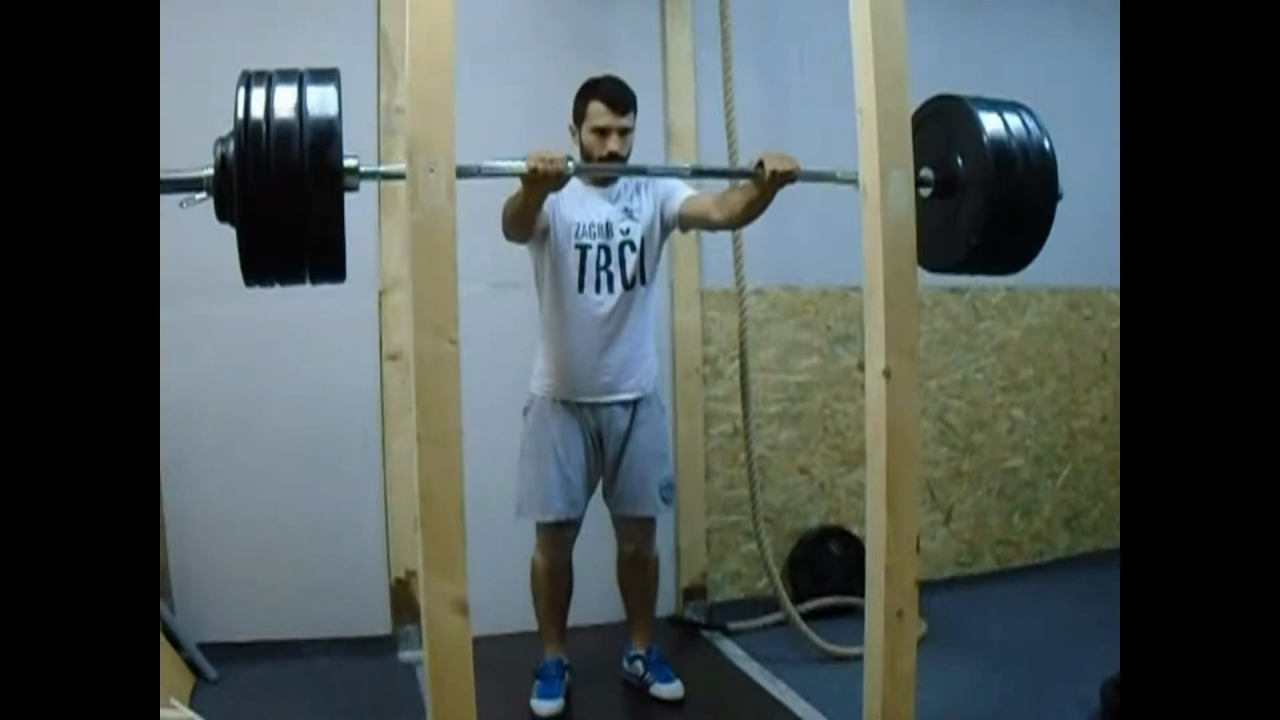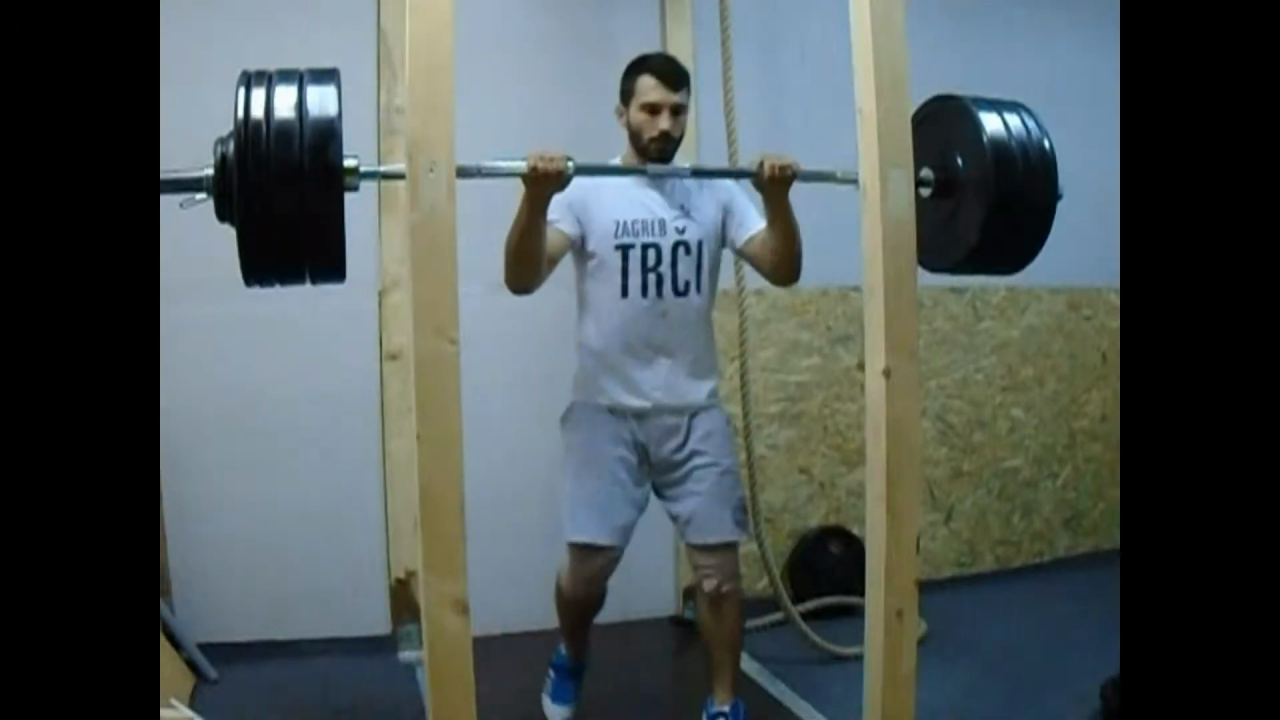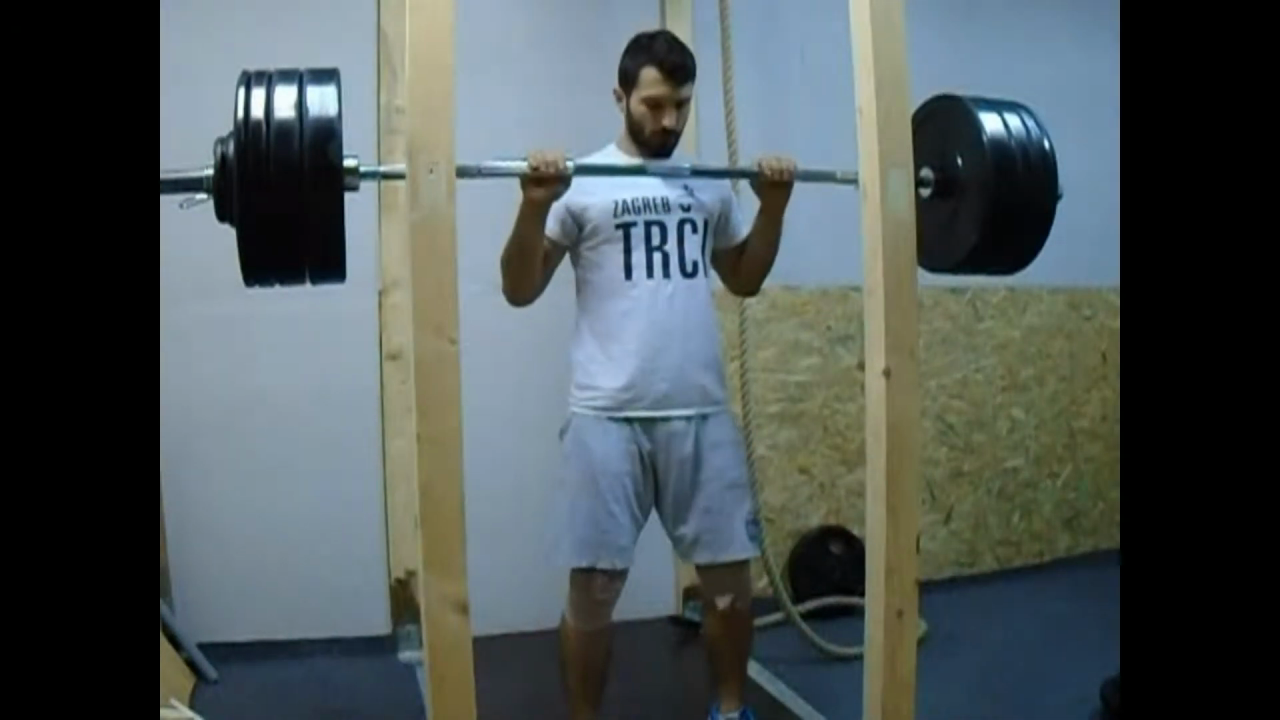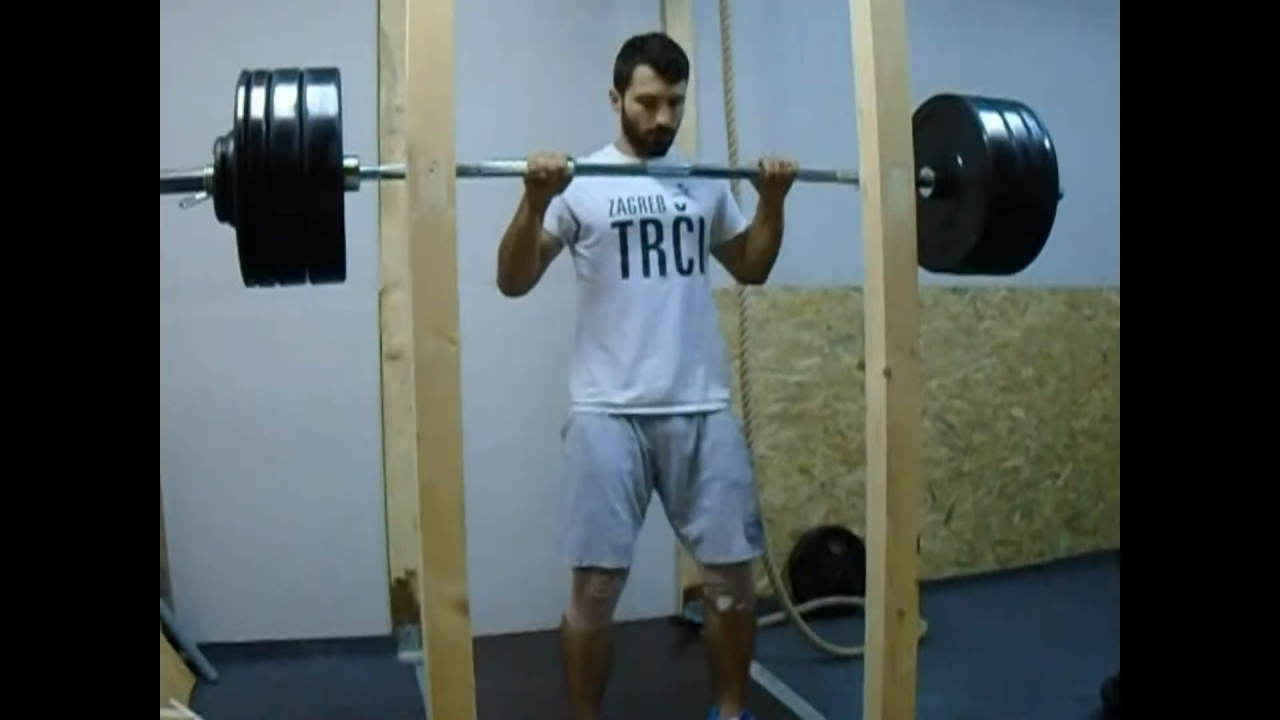
dt=1s
person 1, frame 1
left shoulder: (654, 193)
right shoulder: (552, 197)
left elbow: (720, 211)
right elbow: (514, 226)
left wrist: (767, 184)
right wrist: (536, 183)
left hip: (636, 396)
right hip: (562, 398)
left knee: (638, 533)
right knee: (554, 535)
left ankle: (641, 652)
right ankle: (552, 662)
person 1, frame 2
left shoulder: (717, 194)
right shoulder: (586, 193)
left elbow: (783, 271)
right elbow: (522, 279)
left wrist: (777, 198)
right wrist: (536, 197)
left hip: (694, 409)
right hip: (607, 410)
left knee: (718, 563)
right knee: (590, 563)
right ankle: (568, 655)
person 1, frame 3
left shoulder: (711, 184)
right shoulder: (581, 183)
left elbow: (746, 281)
right elbow: (520, 290)
left wrist: (774, 205)
right wrist: (535, 204)
left hip: (701, 412)
right hip: (608, 416)
left knee: (729, 575)
right knee: (593, 587)
person 1, frame 4
left shoulder: (707, 182)
right shoulder: (580, 182)
left elbow: (751, 269)
right elbow: (514, 280)
left wrist: (773, 200)
right wrist: (535, 200)
left hip: (703, 410)
right hip: (609, 413)
left knee: (733, 576)
right knee: (595, 586)
